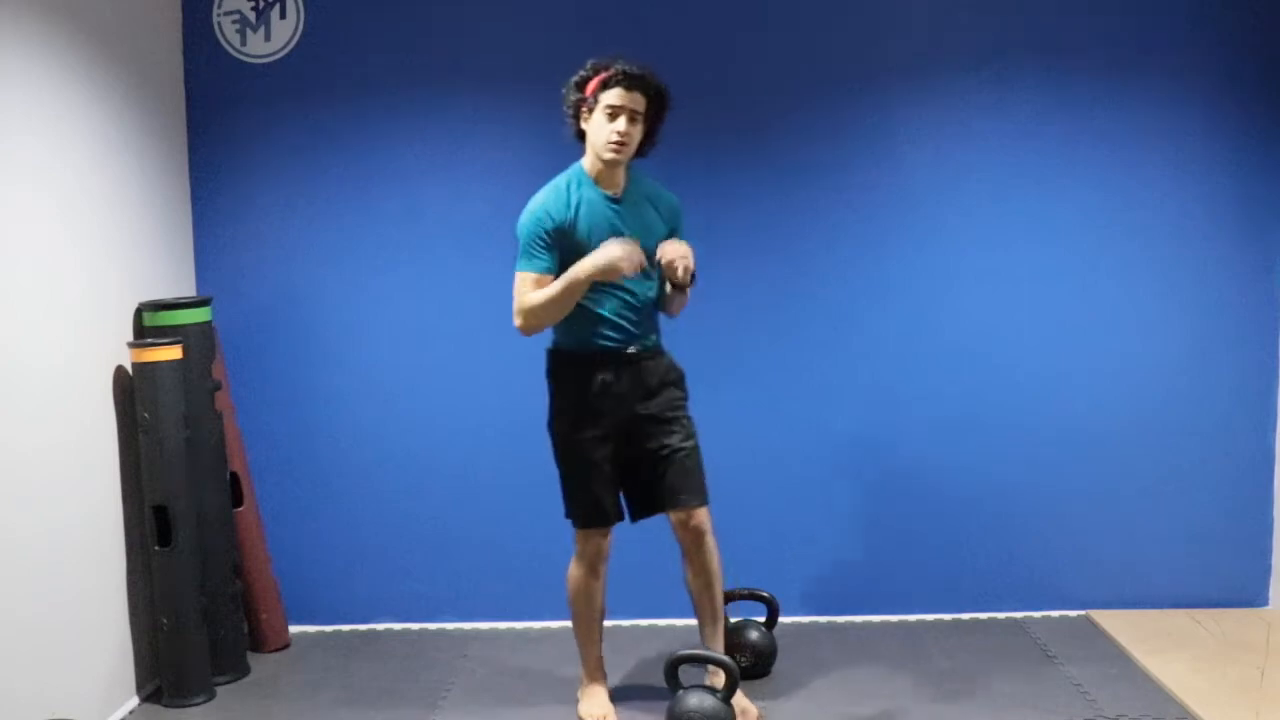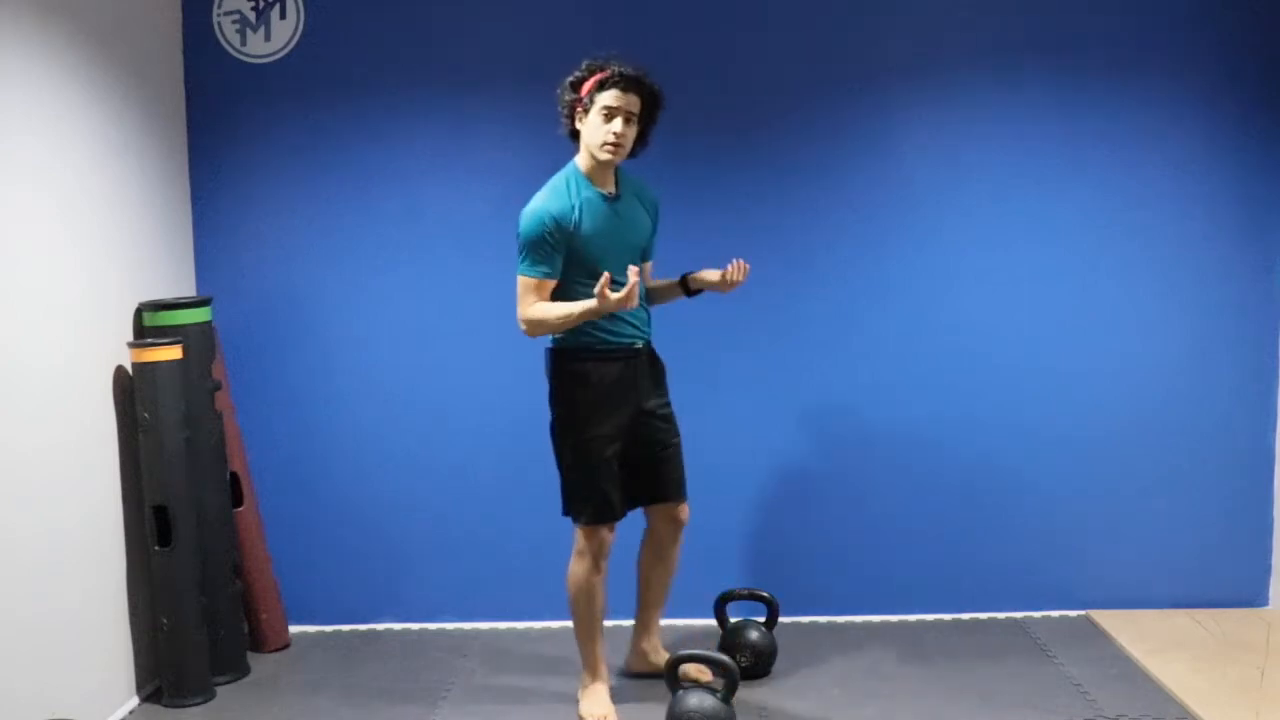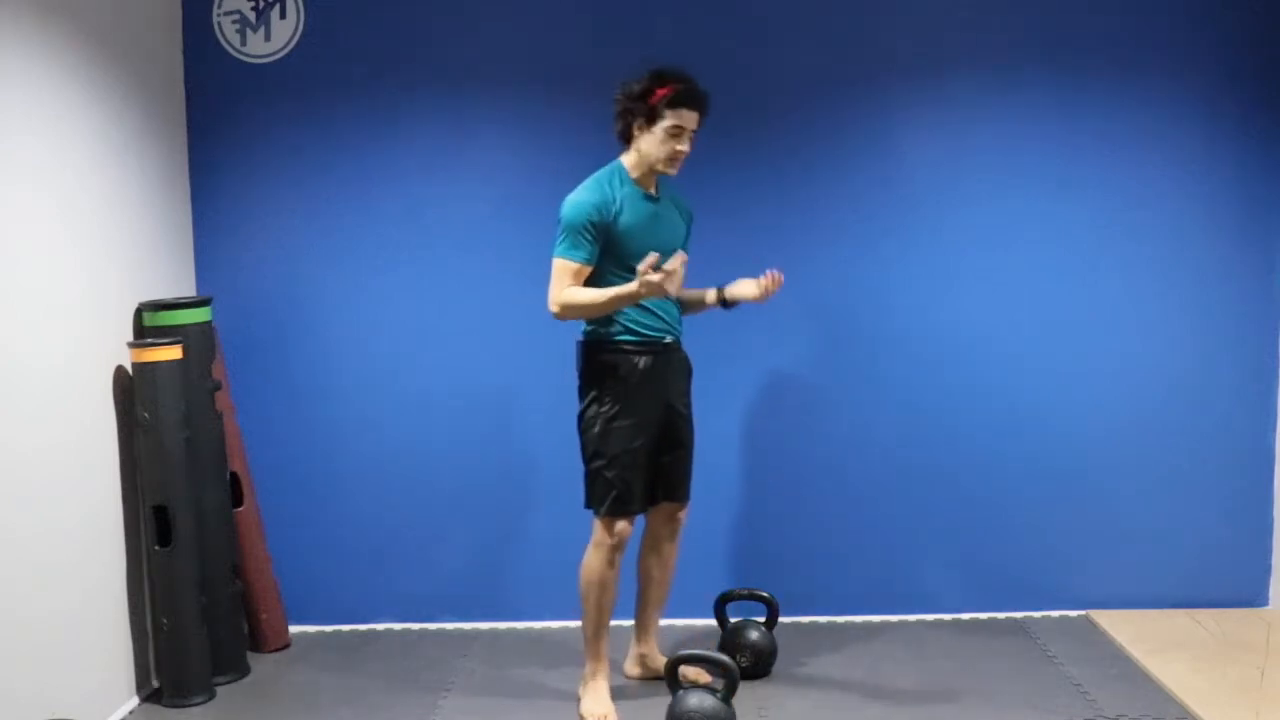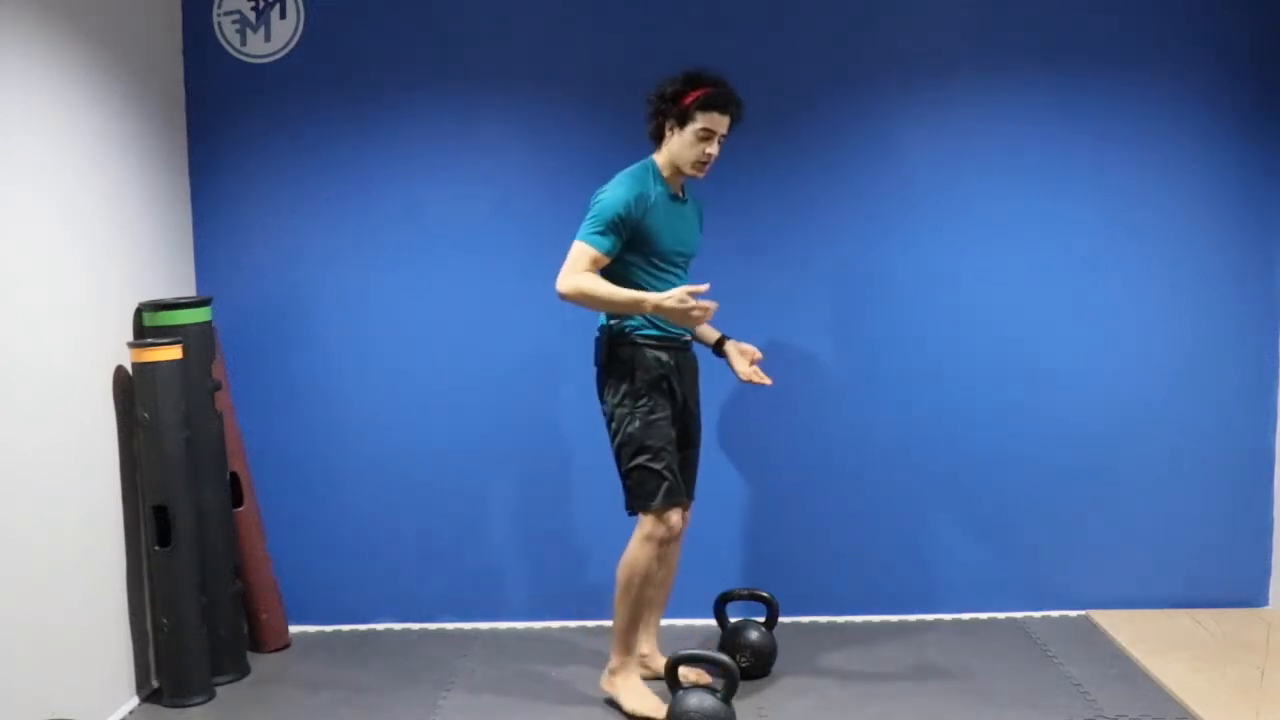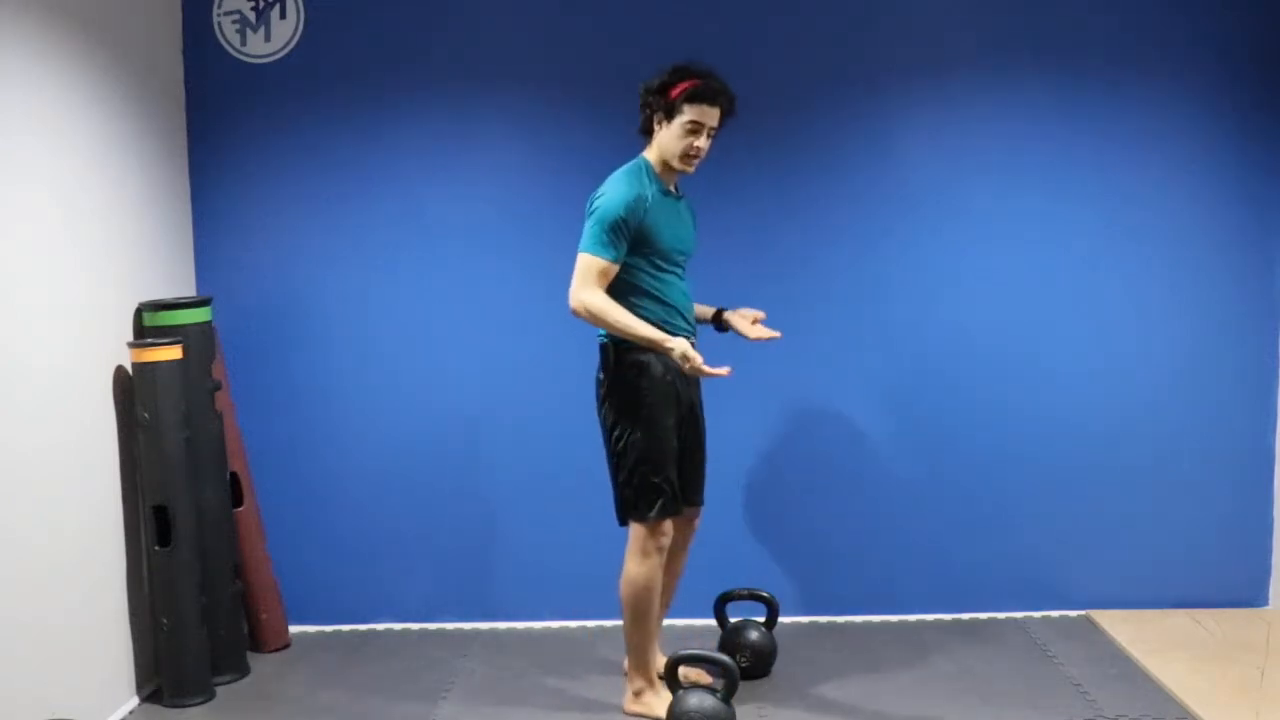
dt=0.5s
person 1, frame 1
left shoulder: (662, 204)
right shoulder: (548, 208)
right elbow: (526, 317)
left wrist: (681, 274)
right wrist: (589, 268)
left hip: (653, 374)
right hip: (585, 382)
left knee: (694, 523)
right knee: (592, 542)
person 1, frame 2
left shoulder: (642, 200)
right shoulder: (549, 209)
right elbow: (529, 316)
left wrist: (696, 283)
right wrist: (597, 306)
left hip: (644, 372)
right hip: (586, 379)
left knee: (670, 516)
right knee: (594, 535)
left ankle: (646, 647)
person 1, frame 3
left shoulder: (677, 207)
right shoulder: (591, 201)
right elbow: (561, 301)
left wrist: (728, 293)
right wrist: (636, 289)
left hip: (669, 366)
right hip: (615, 371)
left knee: (669, 516)
right knee: (613, 528)
left ankle: (645, 651)
person 1, frame 4
left shoulder: (690, 206)
right shoulder: (624, 194)
right elbow: (570, 282)
left wrist: (720, 342)
right wrist: (658, 303)
left hip: (677, 363)
right hip: (633, 365)
left knee: (675, 518)
right knee: (658, 518)
left ankle: (647, 649)
person 1, frame 5
left shoulder: (678, 200)
right shoulder: (620, 195)
right elbow: (583, 297)
left wrist: (720, 317)
right wrist: (666, 344)
left hip: (675, 374)
right hip: (637, 374)
left knee: (683, 520)
right knee: (651, 530)
left ankle: (649, 654)
